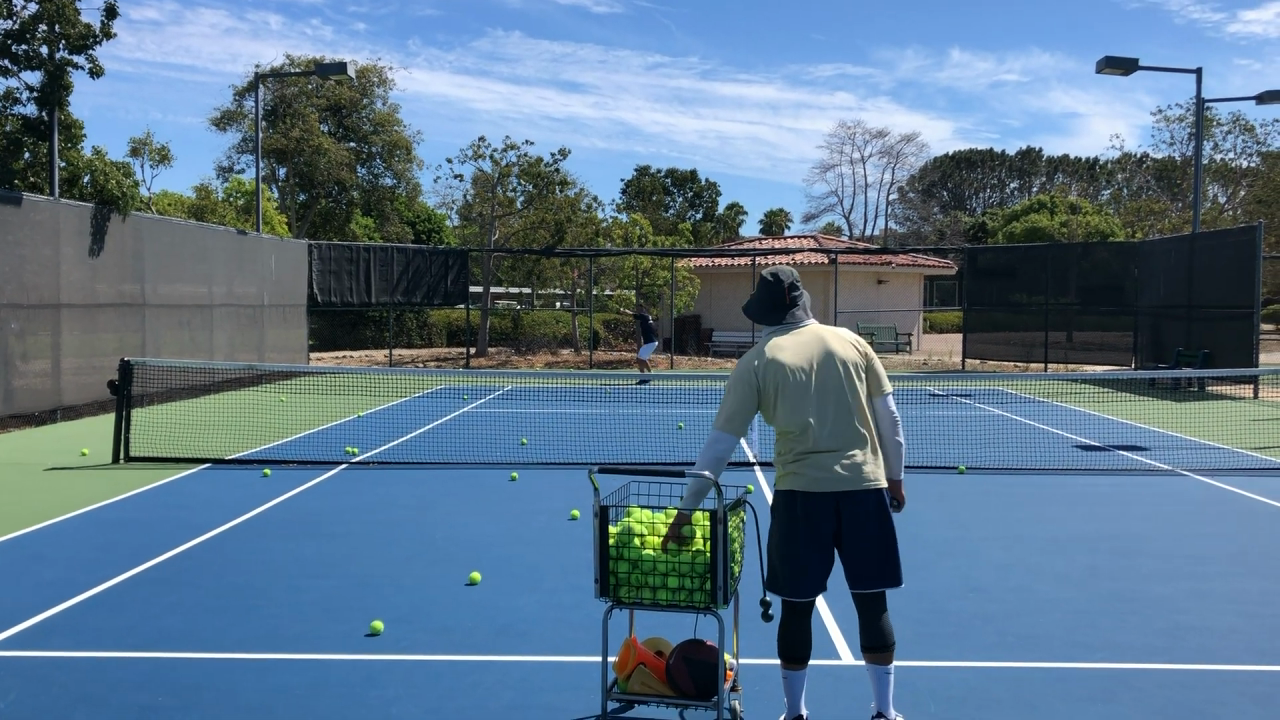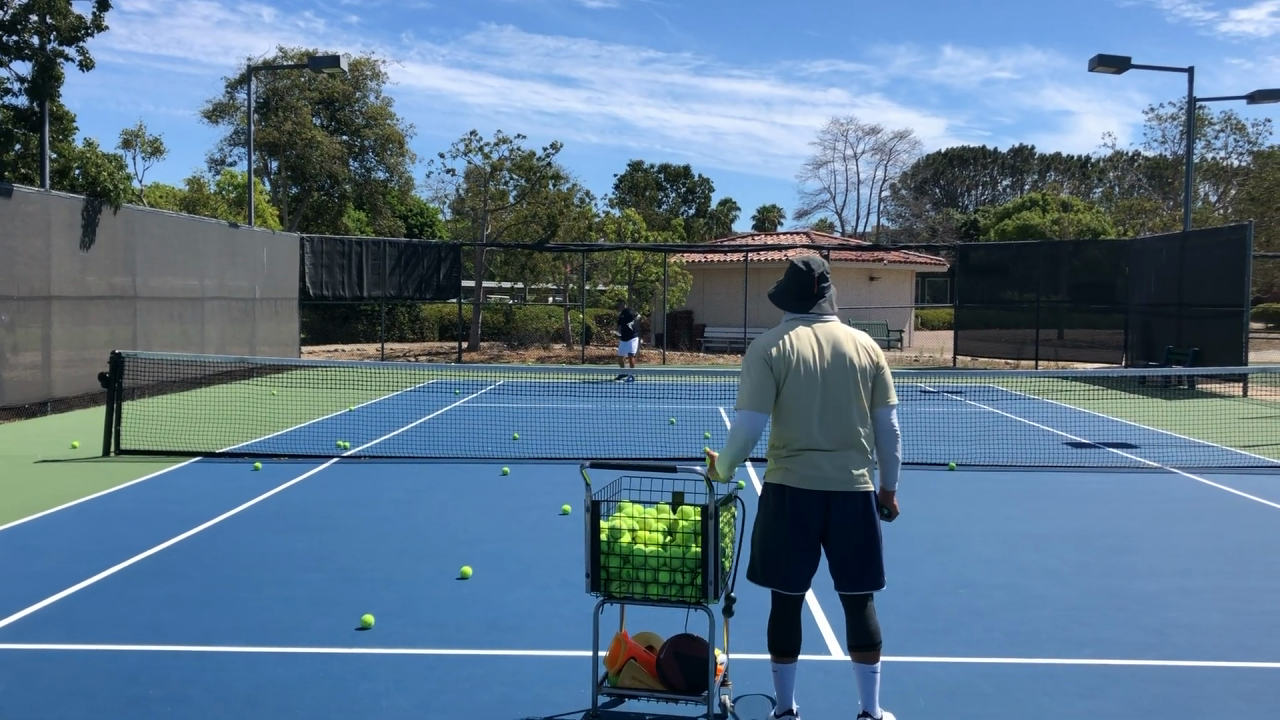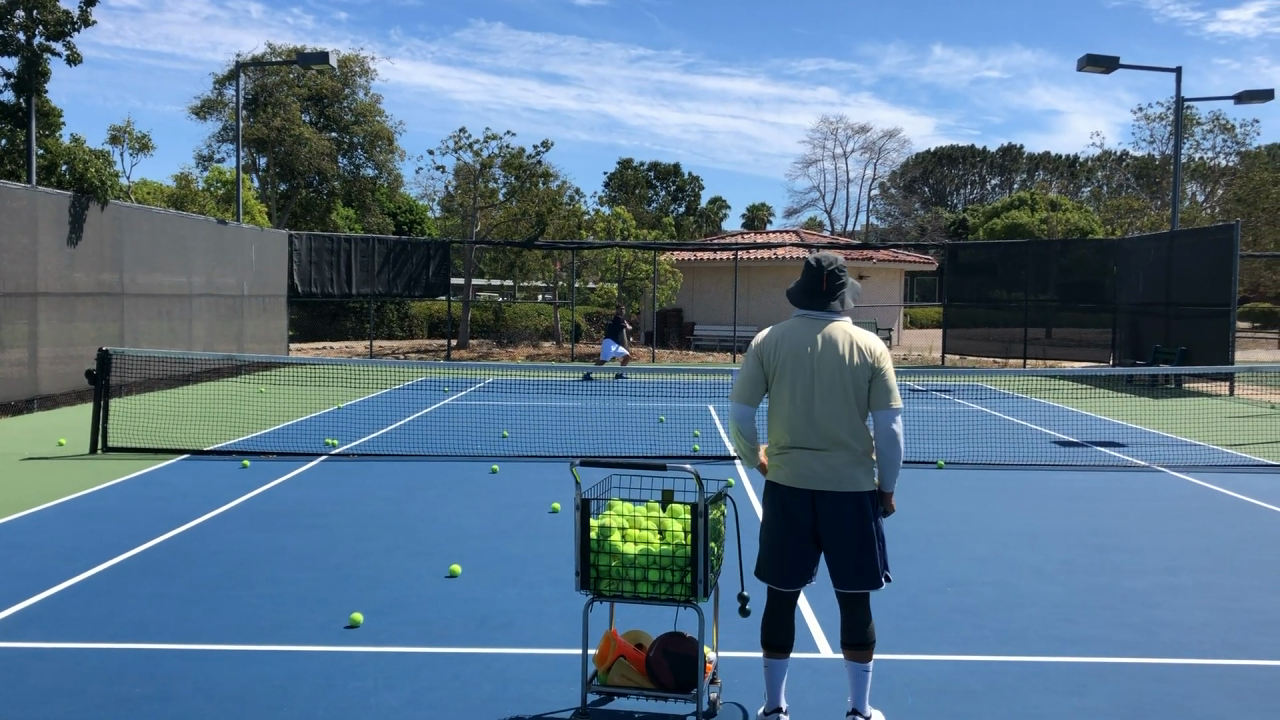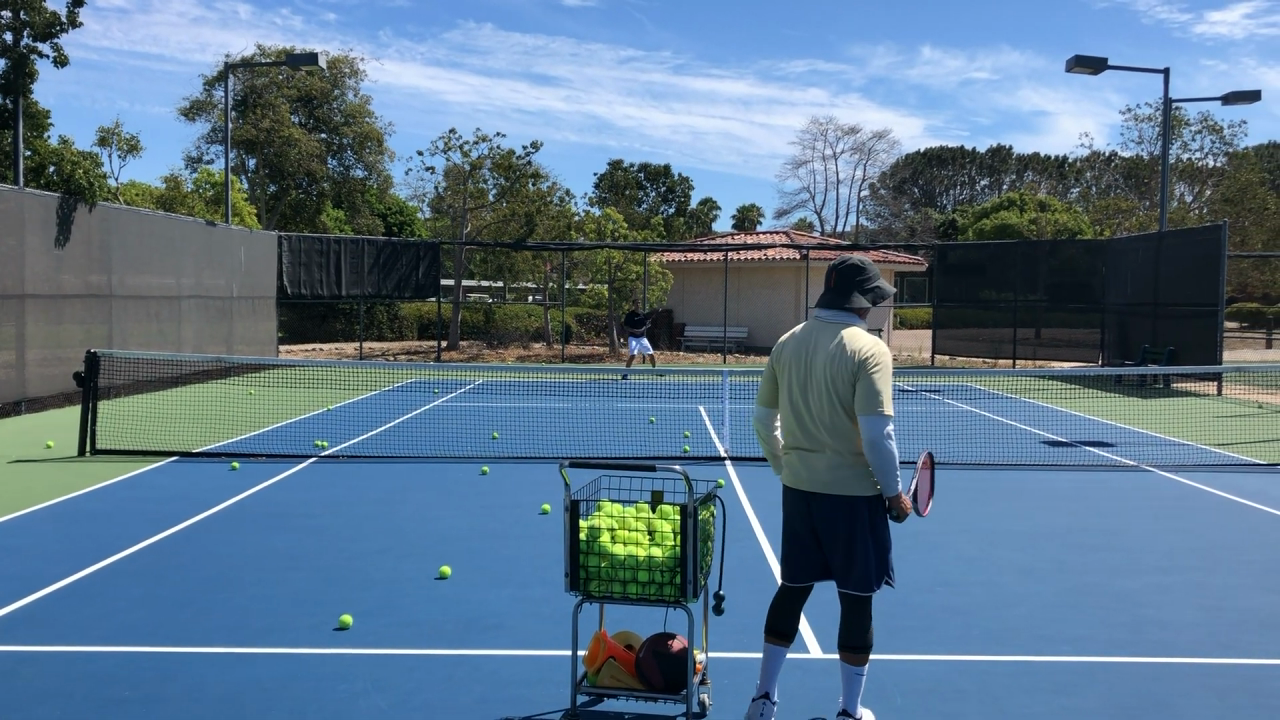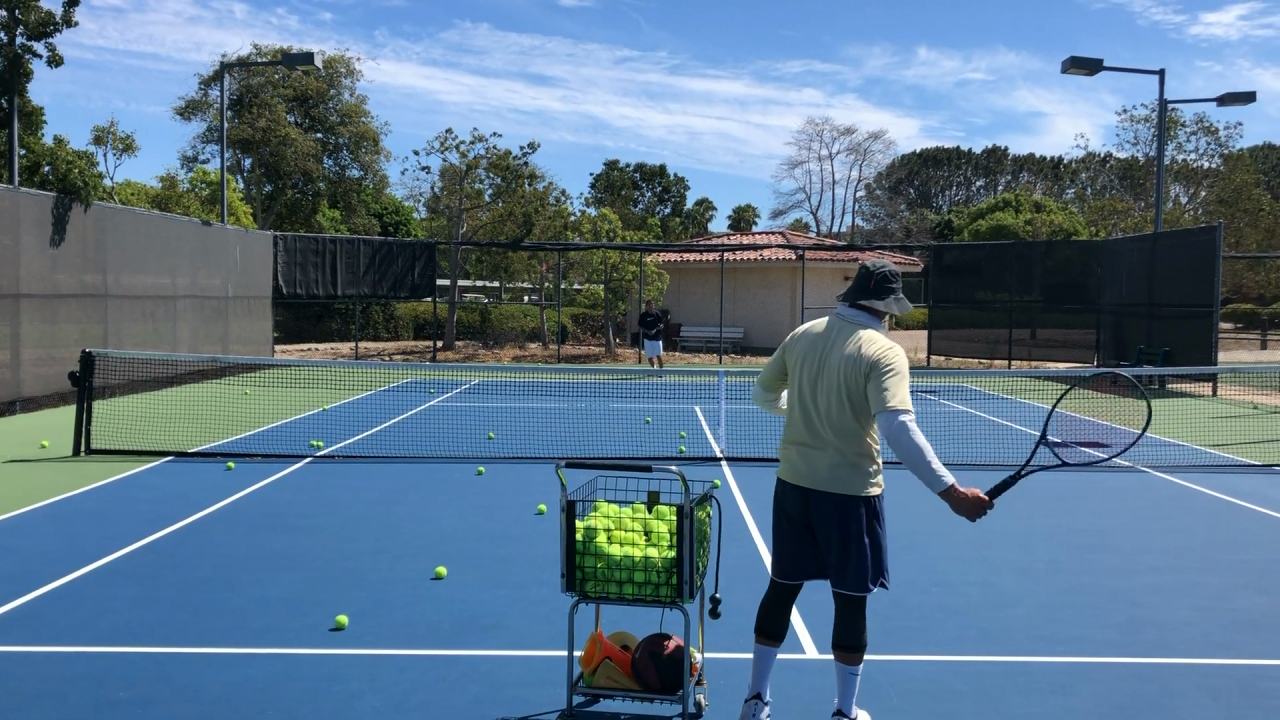
dt=0.5s
person 1, frame 1
left shoulder: (756, 362)
right shoulder: (851, 341)
left elbow: (720, 445)
right elbow: (889, 417)
left wrist: (686, 510)
right wrist: (894, 477)
left hip: (801, 494)
right hip: (865, 488)
left knee: (797, 607)
right knee: (872, 603)
person 1, frame 2
left shoulder: (769, 346)
right shoulder: (865, 345)
left elbow: (748, 427)
right elbow: (888, 428)
left wrist: (721, 468)
right wrist: (888, 487)
left hip: (791, 489)
right hip: (854, 490)
left knee: (786, 601)
right knee: (859, 602)
person 1, frame 3
left shoulder: (769, 340)
right shoulder: (869, 345)
left elbow: (738, 416)
right elbow: (890, 428)
left wrist: (755, 458)
right wrist: (887, 487)
left hip: (788, 487)
right hip: (852, 490)
left knee: (781, 597)
right knee: (855, 601)
person 1, frame 4
left shoulder: (787, 342)
right shoulder: (869, 349)
left elbow: (763, 419)
right elbow: (876, 433)
right wrist: (894, 492)
left hip: (799, 489)
right hip: (853, 494)
left knee: (793, 587)
right knee: (856, 601)
person 1, frame 5
left shoulder: (803, 335)
right shoulder: (883, 352)
left elbow: (763, 395)
right elbow: (899, 429)
right wrist: (949, 490)
left hip: (792, 484)
right hip: (848, 492)
left knee: (782, 585)
right knee: (850, 600)
